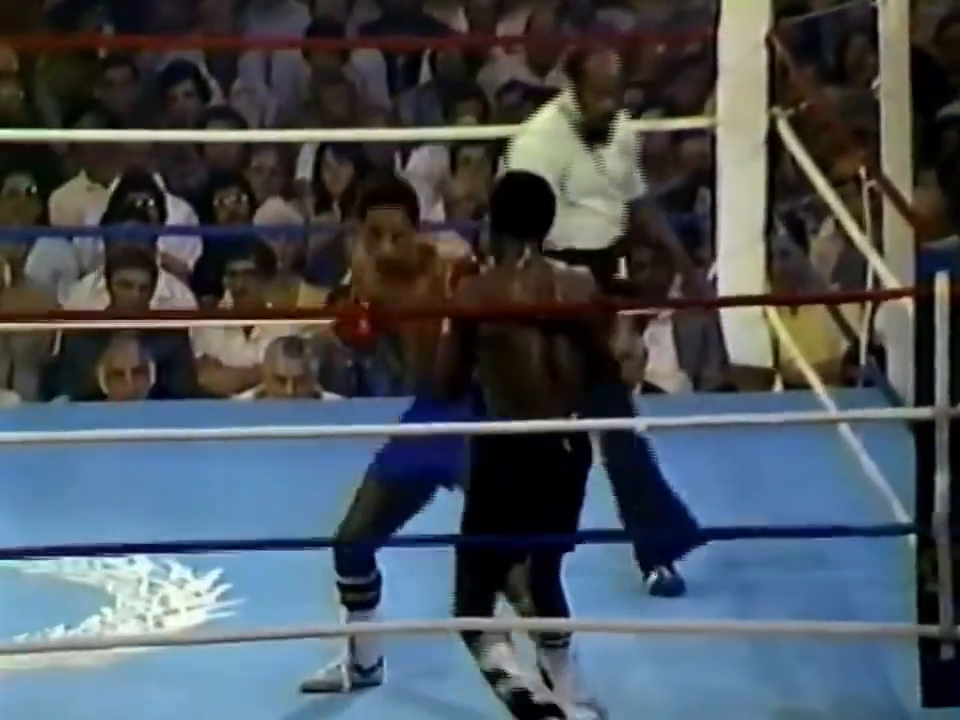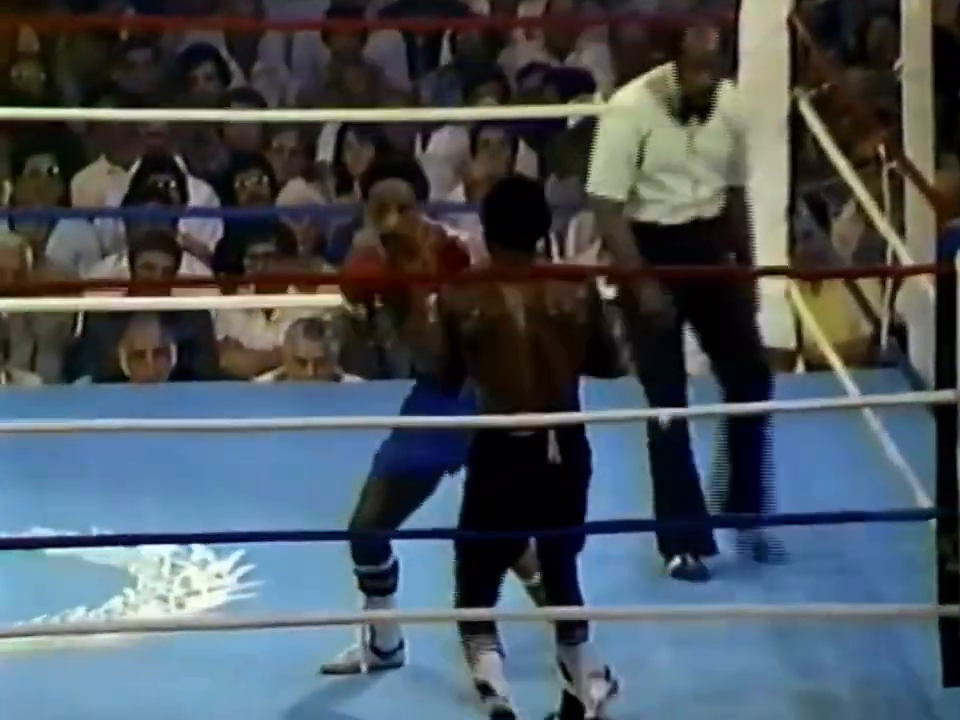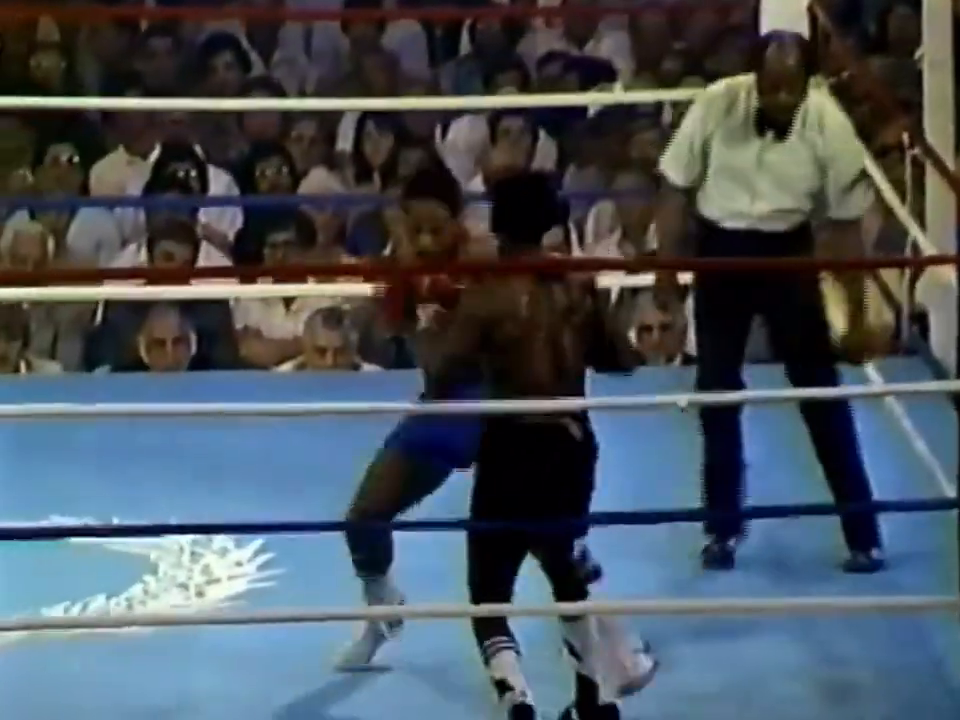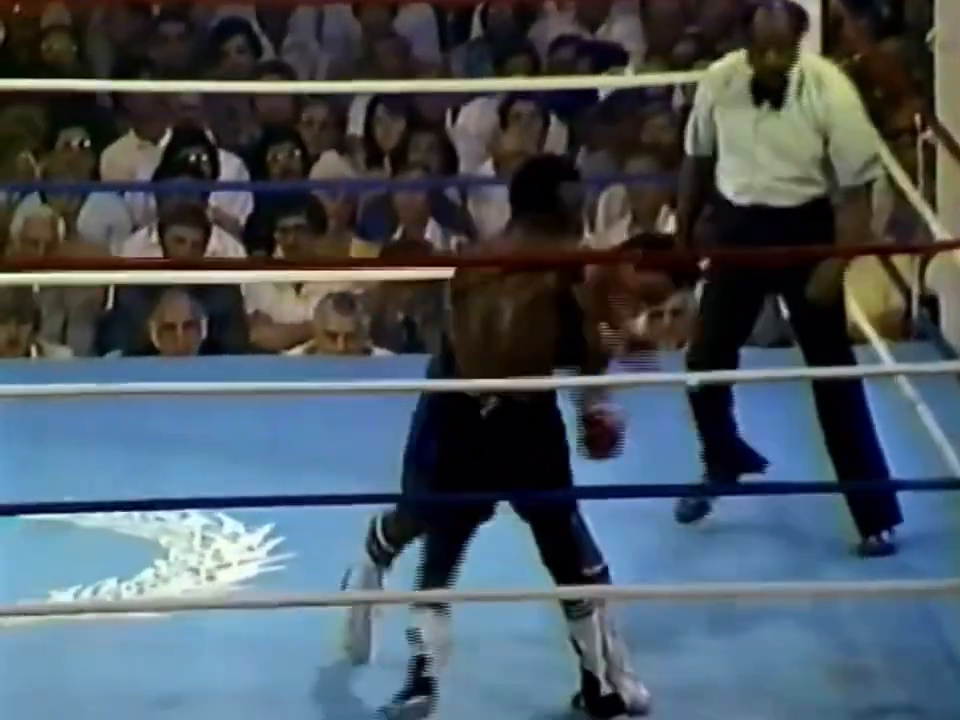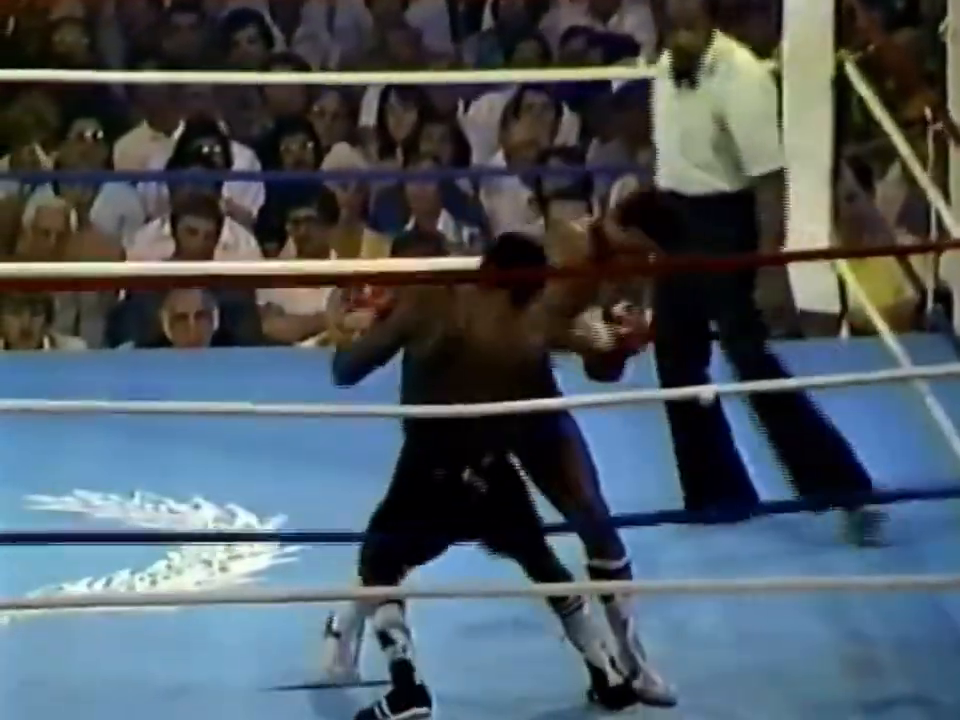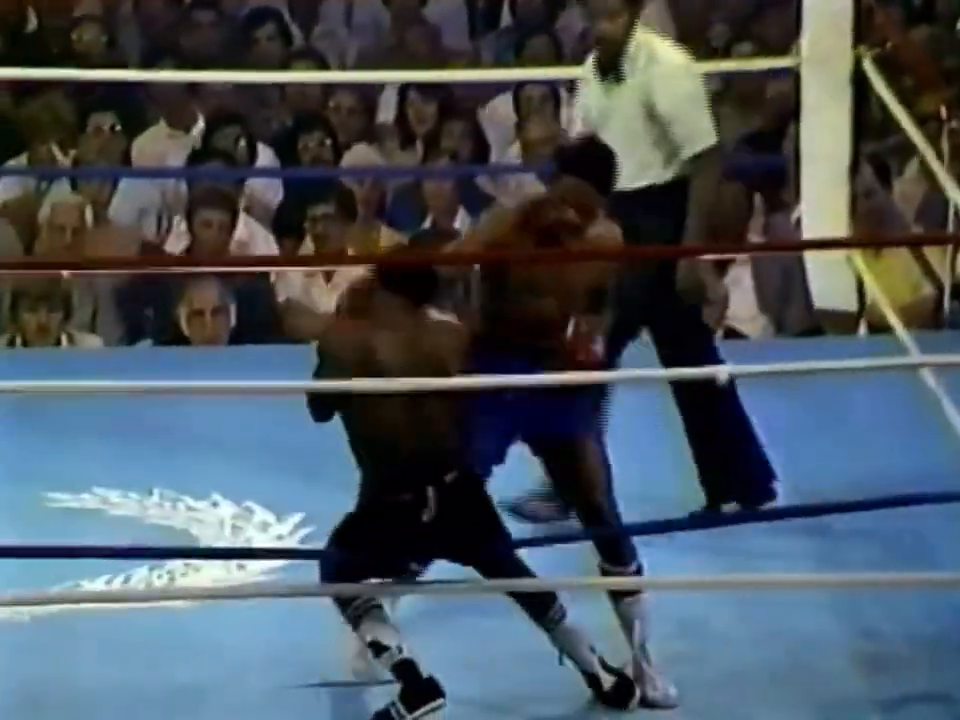
dt=0.3s
person 1, frame 1
left shoulder: (621, 130)
right shoulder: (540, 140)
left elbow: (634, 200)
left wrist: (676, 258)
left hip: (603, 271)
left knee: (601, 406)
right knee: (612, 409)
right ankle: (659, 548)
person 1, frame 2
left shoulder: (732, 106)
right shoulder: (632, 107)
left elbow: (734, 193)
right elbow: (606, 206)
left wrist: (747, 265)
right wrist: (641, 283)
left hip: (707, 248)
right hip: (646, 249)
left knee: (749, 379)
right knee: (666, 397)
left ankle: (745, 506)
right ankle: (683, 539)
person 1, frame 3
left shoulder: (831, 127)
right shoulder: (715, 105)
left elbow: (846, 225)
right elbow: (675, 186)
left wrist: (856, 317)
right wrist: (667, 266)
left hip: (789, 253)
right hip: (721, 249)
left knee: (821, 391)
right knee: (718, 389)
left ankle: (863, 532)
right ankle: (723, 523)
person 1, frame 4
left shoulder: (831, 90)
right shoulder: (718, 80)
left elbow: (857, 189)
right elbow: (698, 159)
left wrist: (834, 264)
right wrist: (683, 232)
left hip: (803, 229)
right hip: (737, 227)
left knee: (832, 371)
right knee: (705, 357)
left ankle: (877, 515)
right ankle: (725, 463)
person 1, frame 5
left shoulder: (743, 78)
right shoulder: (666, 68)
left elbow: (768, 180)
right wrist: (654, 223)
left hip: (727, 223)
right hip: (679, 220)
left knee: (751, 364)
right knee: (676, 361)
left ankle: (846, 488)
right ankle: (719, 492)
person 1, frame 6
left shoulder: (665, 67)
right shoulder: (594, 67)
left elbow: (704, 161)
left wrist: (693, 248)
left hip: (659, 215)
right hip: (621, 213)
right knee: (688, 355)
person 2, frame 1
left shoulder: (474, 294)
right shoulder: (580, 288)
left elbow: (448, 386)
right elbow: (603, 370)
left hip: (509, 454)
right hip: (569, 450)
left knee: (473, 605)
right knee: (545, 579)
person 2, frame 2
left shoulder: (460, 296)
right shoulder: (578, 290)
left elbow: (445, 375)
right elbow: (608, 364)
left hip: (502, 457)
right hip: (568, 453)
left knee: (474, 607)
right knee: (561, 579)
person 2, frame 3
left shoulder: (483, 295)
right shoulder: (580, 281)
left elbow: (443, 382)
right elbow: (619, 360)
left hip: (513, 448)
right hip: (573, 444)
left knee: (488, 596)
right knee: (562, 566)
person 2, frame 4
right shoulder: (565, 264)
right elbow: (590, 357)
left hip: (461, 424)
right hip: (528, 424)
left knee: (439, 561)
right knee: (570, 558)
person 2, frame 5
left shoulder: (424, 303)
right shoulder: (530, 340)
left elbow: (345, 369)
left hip: (425, 481)
right hip: (492, 479)
left knee: (377, 569)
right knee: (546, 571)
right ankle: (609, 678)
person 2, frame 6
left shoulder: (341, 335)
right shoulder: (449, 337)
left elbow: (321, 409)
right elbow: (466, 416)
left hip: (390, 505)
right hip: (455, 494)
left knee: (339, 573)
right knee: (515, 577)
right ankle: (606, 679)
person 3, frame 1
left shoulder: (444, 271)
right shoulder: (366, 267)
right elbow: (361, 338)
right wrist: (352, 330)
left hip: (470, 415)
right hip: (426, 413)
right knee: (352, 542)
right ankle: (363, 662)
person 3, frame 2
left shoulder: (450, 253)
right shoulder: (366, 255)
right wrist: (357, 300)
left hip: (478, 395)
right hip: (429, 396)
right knee: (366, 528)
right ankle: (384, 643)
person 3, frame 3
right shoulder: (407, 245)
left hip: (493, 399)
right hip: (441, 403)
right knee: (364, 520)
left ankle: (617, 642)
right ankle: (381, 625)
person 3, frame 4
right shoulder: (577, 282)
left hip: (517, 402)
right hip: (464, 388)
left knee: (561, 530)
right knee: (419, 517)
left ankle: (610, 666)
right ankle: (368, 575)
person 3, frame 5
left shoulder: (575, 235)
right shoulder: (568, 241)
left wrist: (608, 320)
right wrist: (596, 335)
left knee: (594, 520)
left ankle: (631, 655)
person 3, frame 6
left shoulder: (607, 242)
right shoulder: (509, 226)
left wrist: (588, 339)
left hip: (557, 377)
right hip: (491, 370)
left knee: (606, 521)
left ankle: (640, 660)
